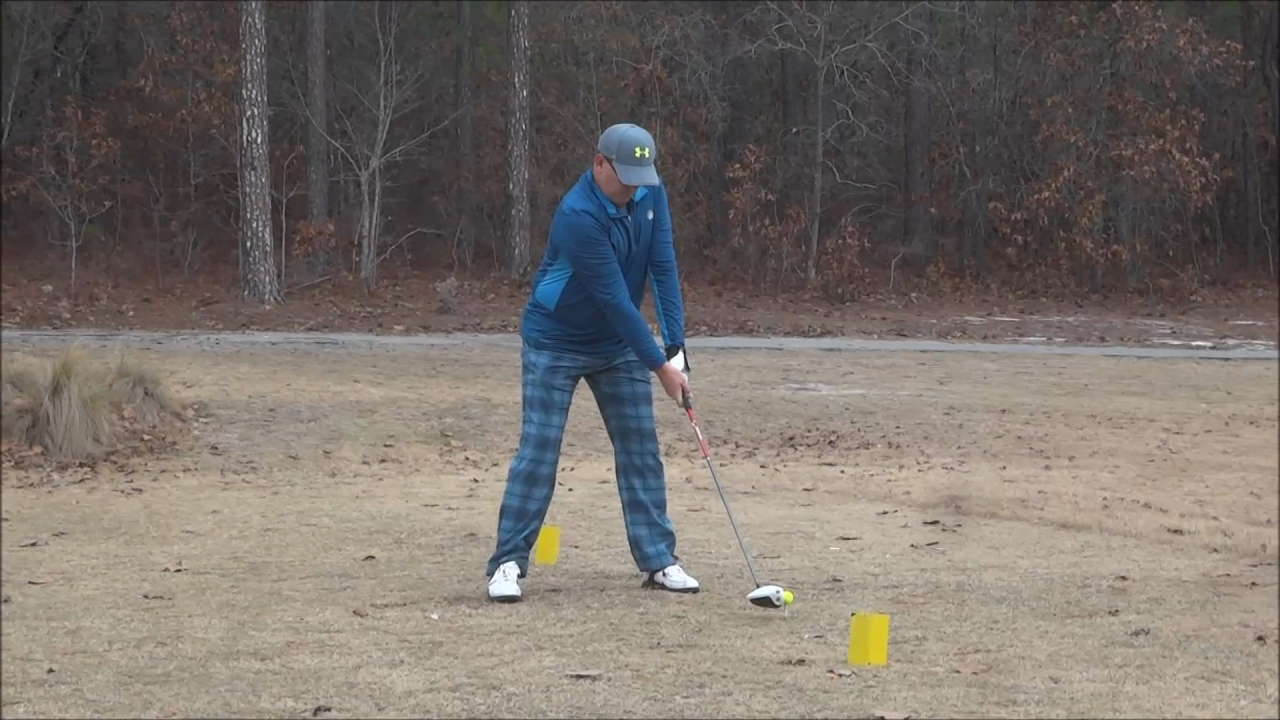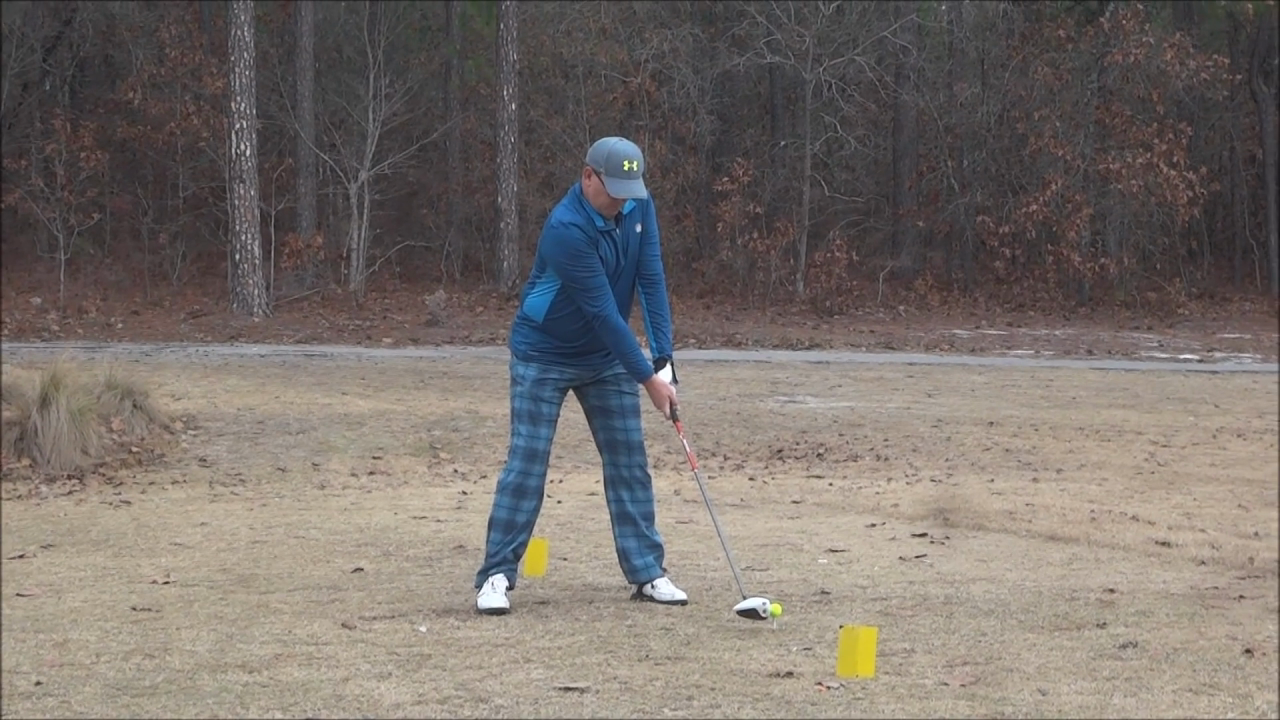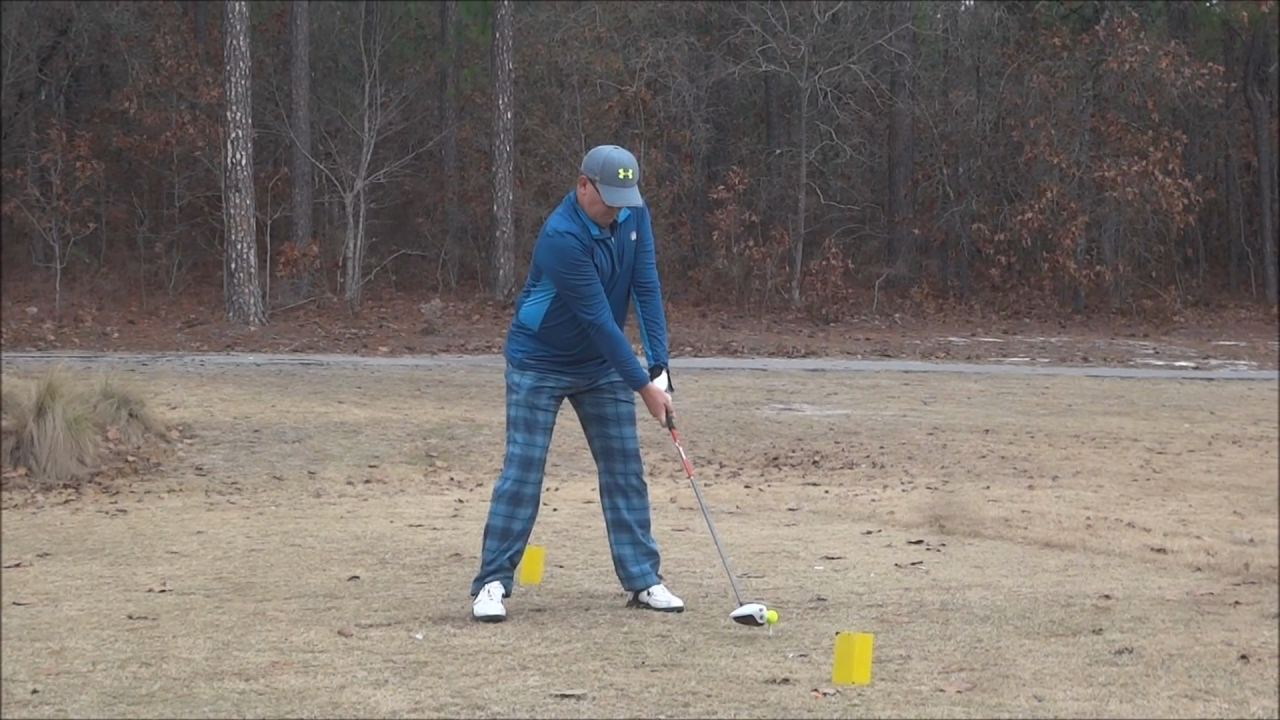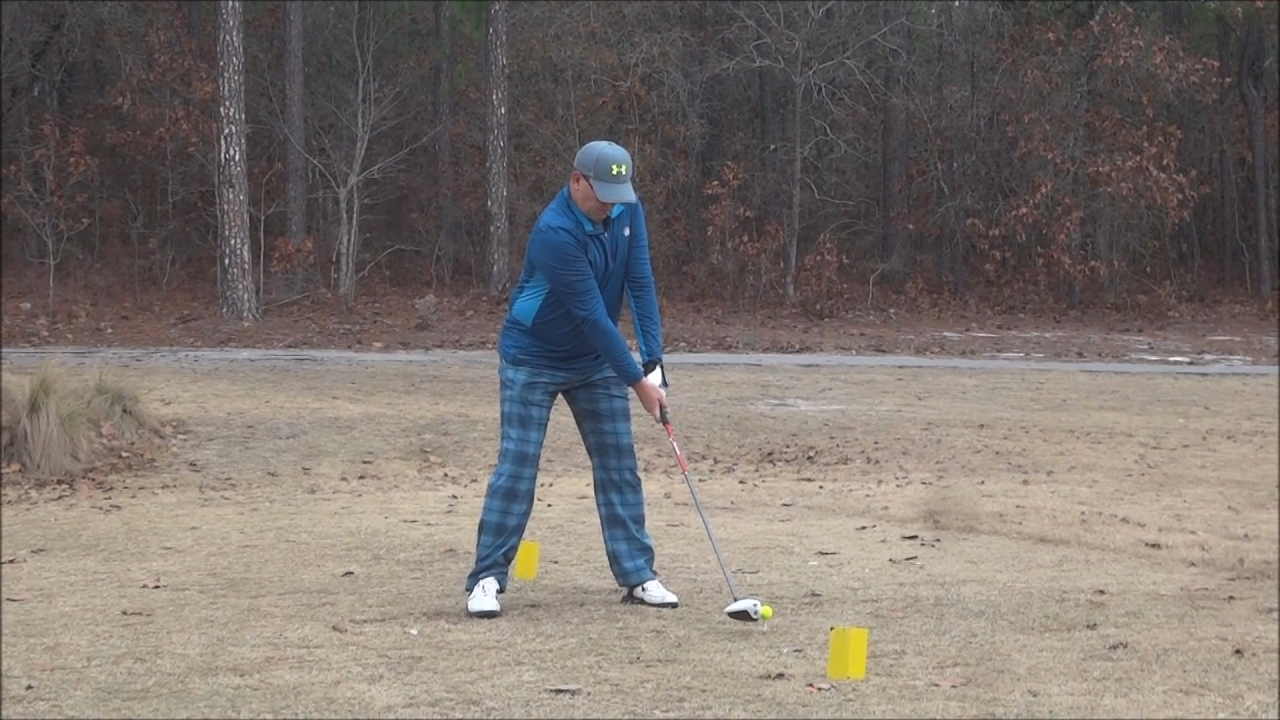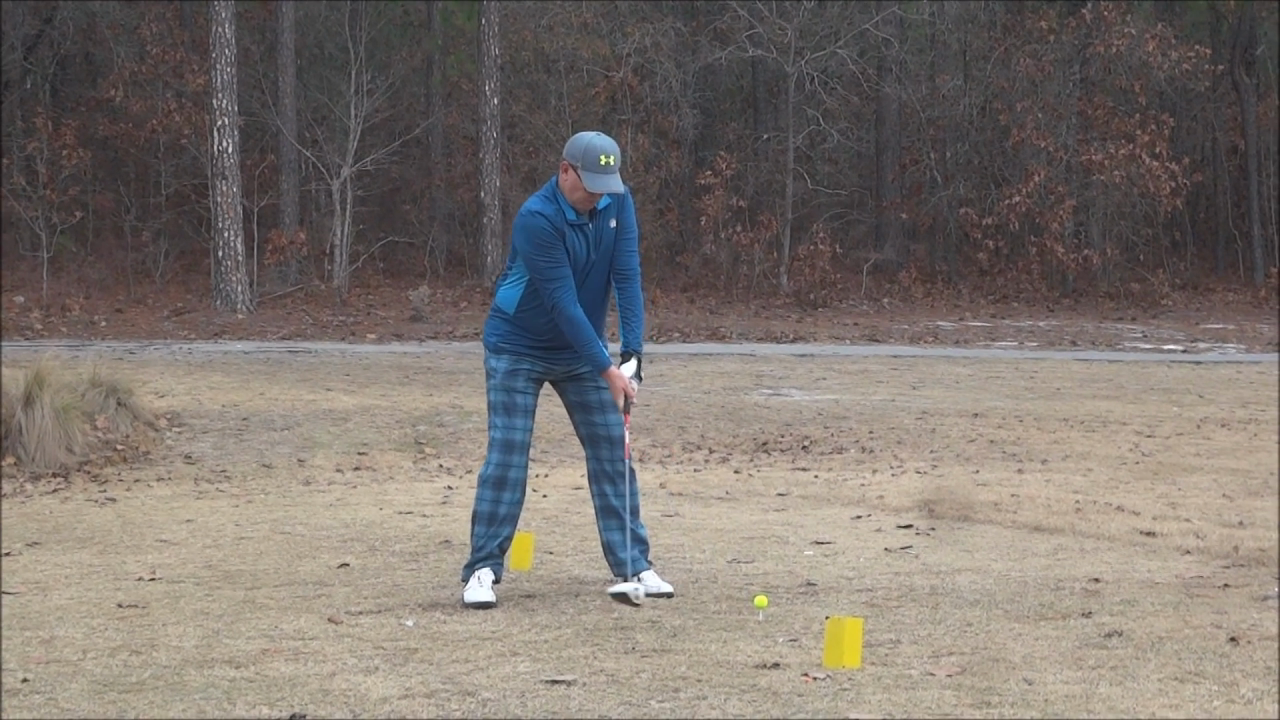
dt=1s
person 1, frame 1
left shoulder: (651, 194)
right shoulder: (578, 216)
left elbow: (663, 269)
right elbow: (614, 298)
left wrist: (676, 346)
right wrist: (660, 365)
left hip: (618, 343)
right hip: (556, 343)
left knee: (641, 450)
right knee: (539, 451)
left ankle: (658, 560)
right ankle: (508, 563)
person 1, frame 2
left shoulder: (639, 206)
right shoulder: (566, 228)
left elbow: (652, 281)
right elbow: (603, 311)
left wrist: (664, 358)
right wrist: (647, 378)
left hip: (607, 355)
right hip: (544, 356)
left knee: (629, 462)
right knee: (527, 463)
left ankle: (647, 572)
right ankle: (496, 575)
person 1, frame 3
left shoulder: (634, 214)
right shoulder: (561, 237)
left elbow: (646, 289)
right elbow: (598, 319)
left wrist: (659, 365)
right wrist: (643, 385)
left hip: (603, 363)
right hip: (539, 363)
left knee: (625, 471)
right knee: (522, 472)
left ankle: (643, 580)
right ankle: (492, 583)
person 1, frame 4
left shoulder: (627, 209)
right shoulder: (555, 232)
left elbow: (640, 284)
right elbow: (592, 314)
left wrist: (654, 361)
right wrist: (637, 380)
left hip: (596, 358)
right hip: (533, 359)
left knee: (619, 465)
right knee: (517, 466)
left ankle: (637, 575)
right ankle: (487, 578)
person 1, frame 5
left shoulder: (618, 202)
right shoulder: (536, 218)
left elbow: (627, 278)
right elbow: (562, 303)
left wrist: (632, 351)
right wrist: (607, 369)
left hip: (582, 348)
right hip: (518, 348)
left knee: (612, 453)
right knee: (507, 456)
left ankle: (632, 565)
right ankle: (482, 570)
